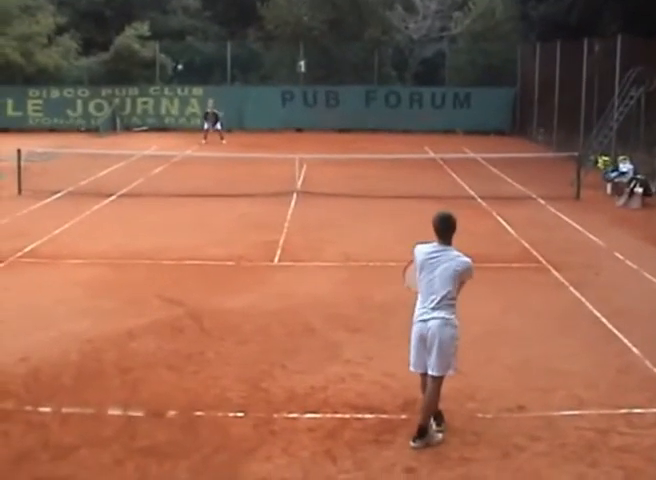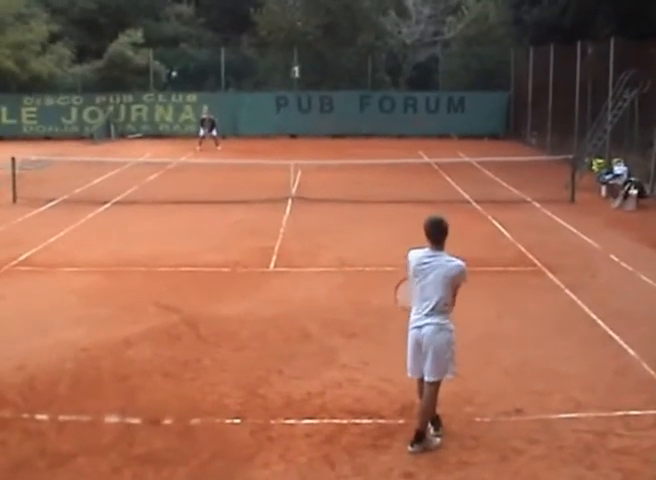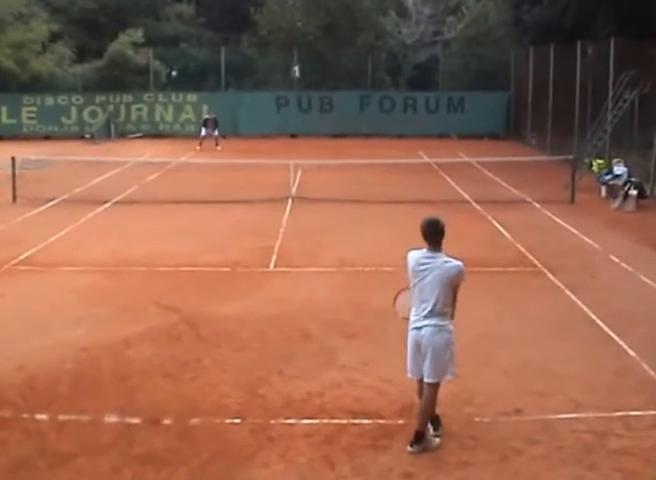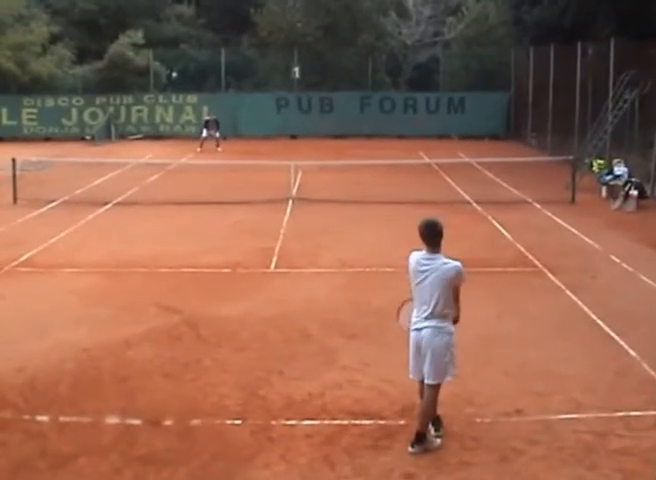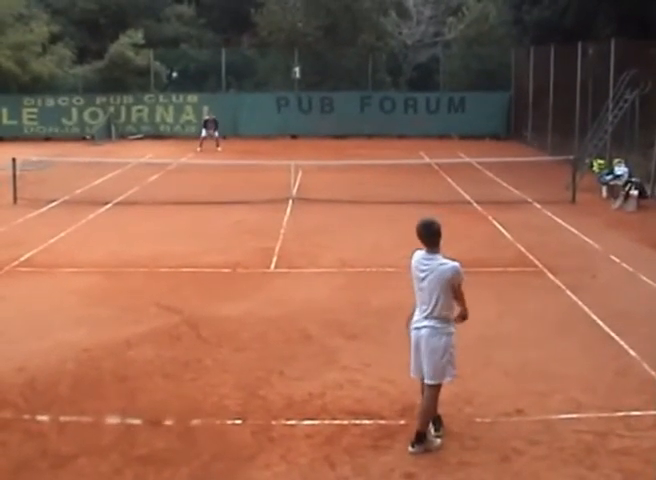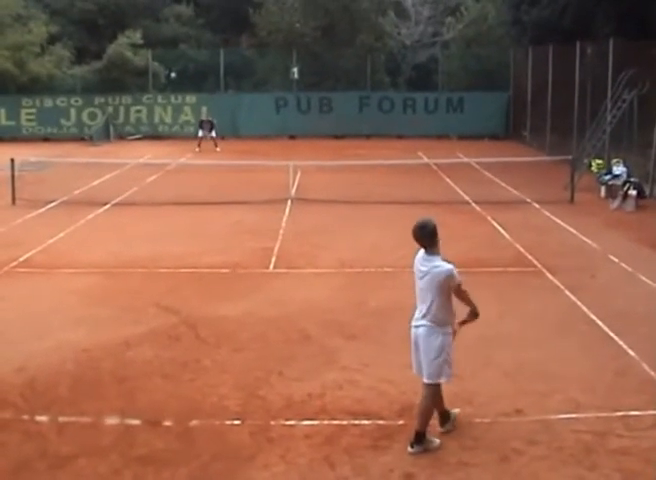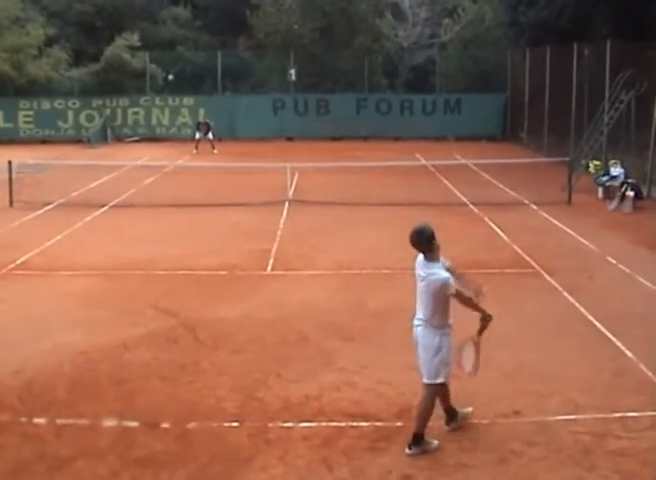
dt=0.2s
person 1, frame 1
left shoulder: (419, 251)
right shoulder: (464, 263)
left hip: (421, 320)
right hip: (443, 324)
left knee: (426, 376)
right knee: (434, 380)
left ankle: (435, 415)
right ankle: (421, 434)
person 1, frame 2
left shoulder: (413, 257)
right shoulder: (457, 267)
right elbow: (452, 297)
left hip: (416, 326)
right hip: (439, 329)
left knee: (423, 381)
right knee: (431, 385)
left ankle: (433, 420)
right ankle: (419, 439)
person 1, frame 3
left shoulder: (412, 258)
right shoulder: (455, 267)
right elbow: (453, 296)
left hip: (416, 327)
right hip: (438, 330)
left knee: (423, 382)
right knee: (431, 385)
left ankle: (432, 420)
right ankle: (418, 439)
person 1, frame 4
left shoulder: (413, 259)
right shoulder: (454, 268)
right elbow: (455, 296)
right wrist: (456, 313)
left hip: (417, 329)
right hip: (439, 332)
left knee: (424, 383)
right knee: (432, 386)
left ankle: (434, 421)
right ankle: (419, 440)
person 1, frame 5
left shoulder: (416, 259)
right shoulder: (451, 268)
right elbow: (457, 294)
right wrist: (464, 311)
left hip: (418, 327)
right hip: (438, 332)
left knee: (427, 383)
right knee: (432, 386)
left ankle: (435, 422)
right ankle: (419, 440)
person 1, frame 6
left shoulder: (420, 258)
right shoulder: (445, 270)
right elbow: (460, 293)
right wrist: (473, 309)
left hip: (420, 326)
right hip: (436, 332)
left knee: (433, 379)
right knee: (431, 386)
left ankle: (444, 417)
right ankle: (418, 440)
person 1, frame 7
left shoulder: (423, 259)
right shoulder: (439, 278)
right elbow: (463, 298)
left wrist: (461, 277)
right wrist: (484, 314)
left hip: (426, 328)
right hip: (433, 333)
left knee: (440, 377)
right knee: (432, 387)
left ankle: (452, 415)
right ankle: (416, 442)
